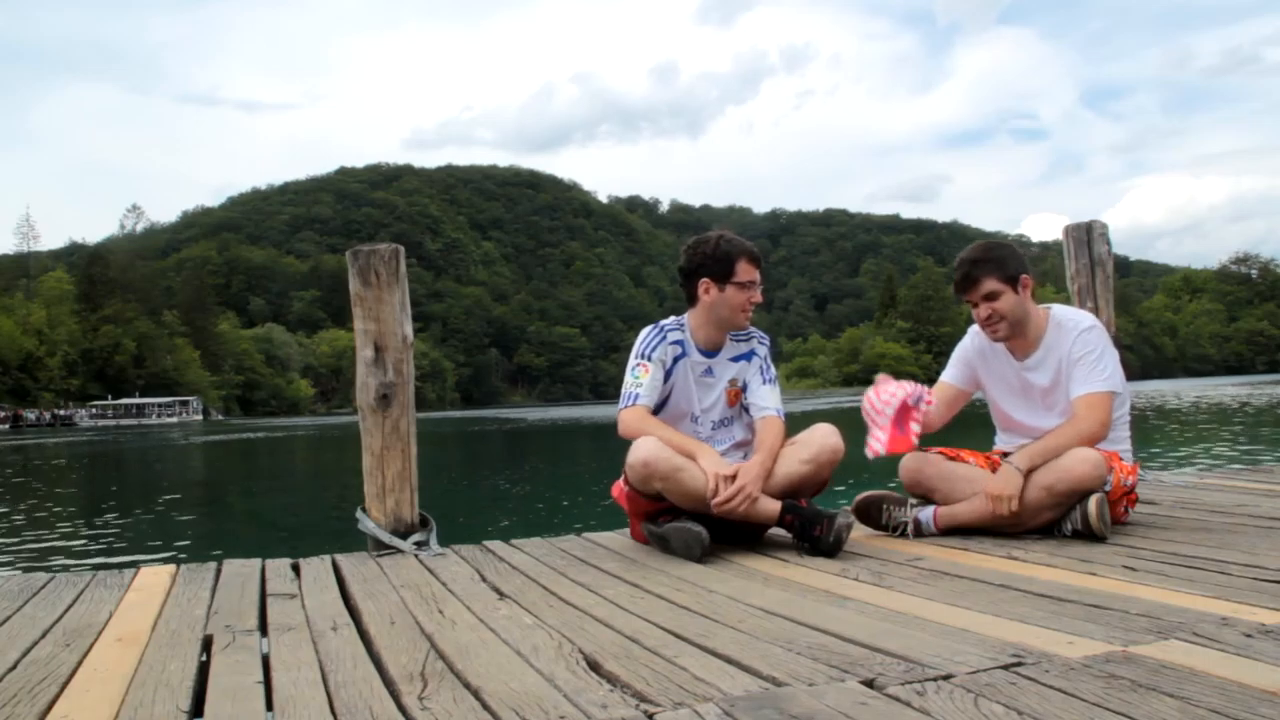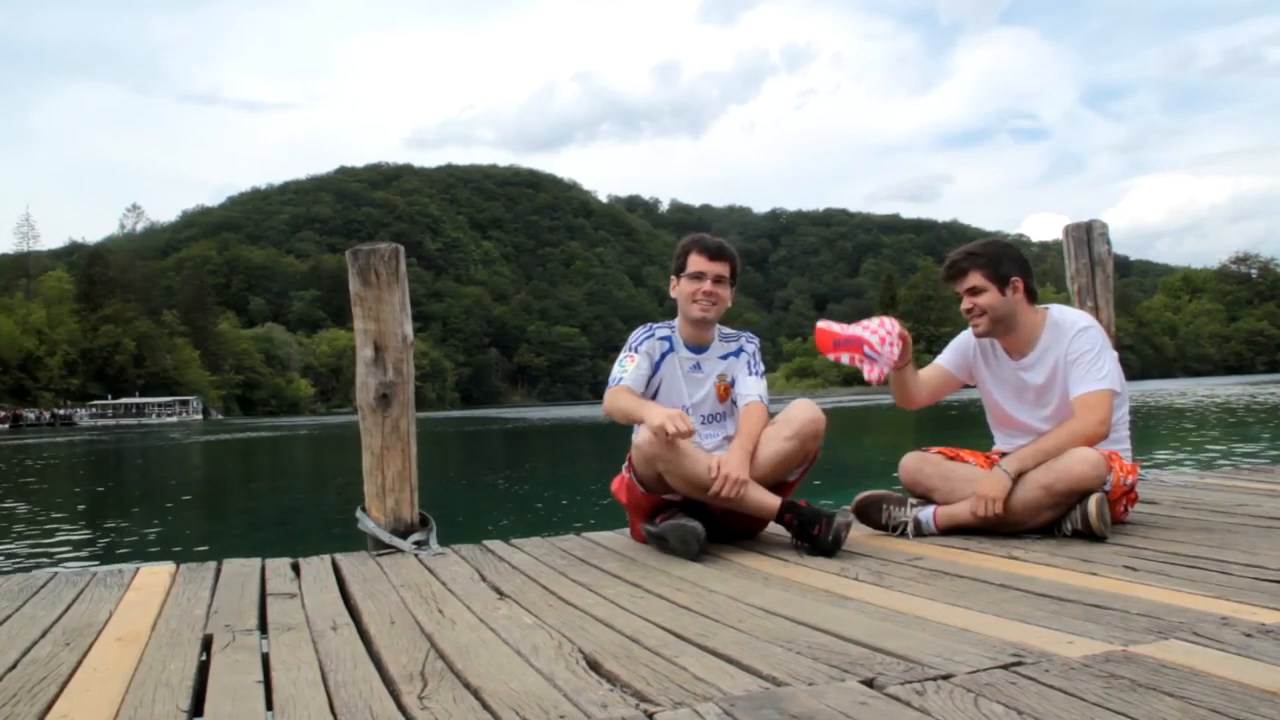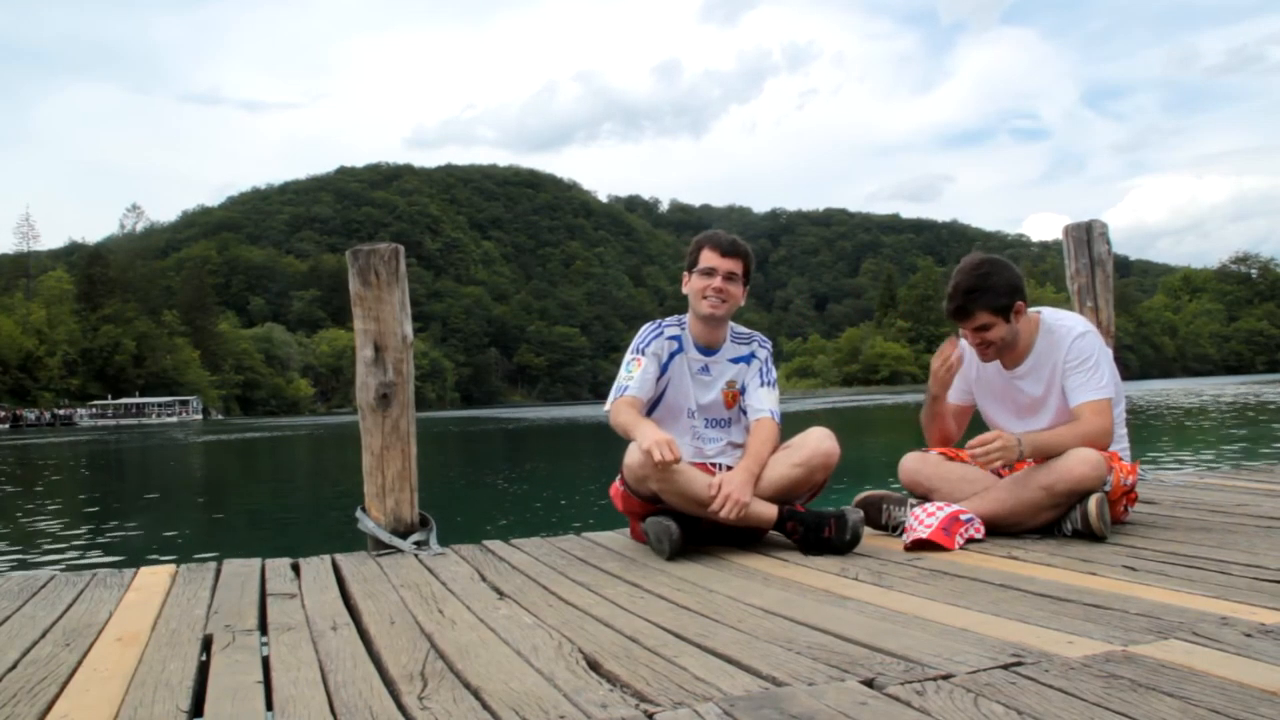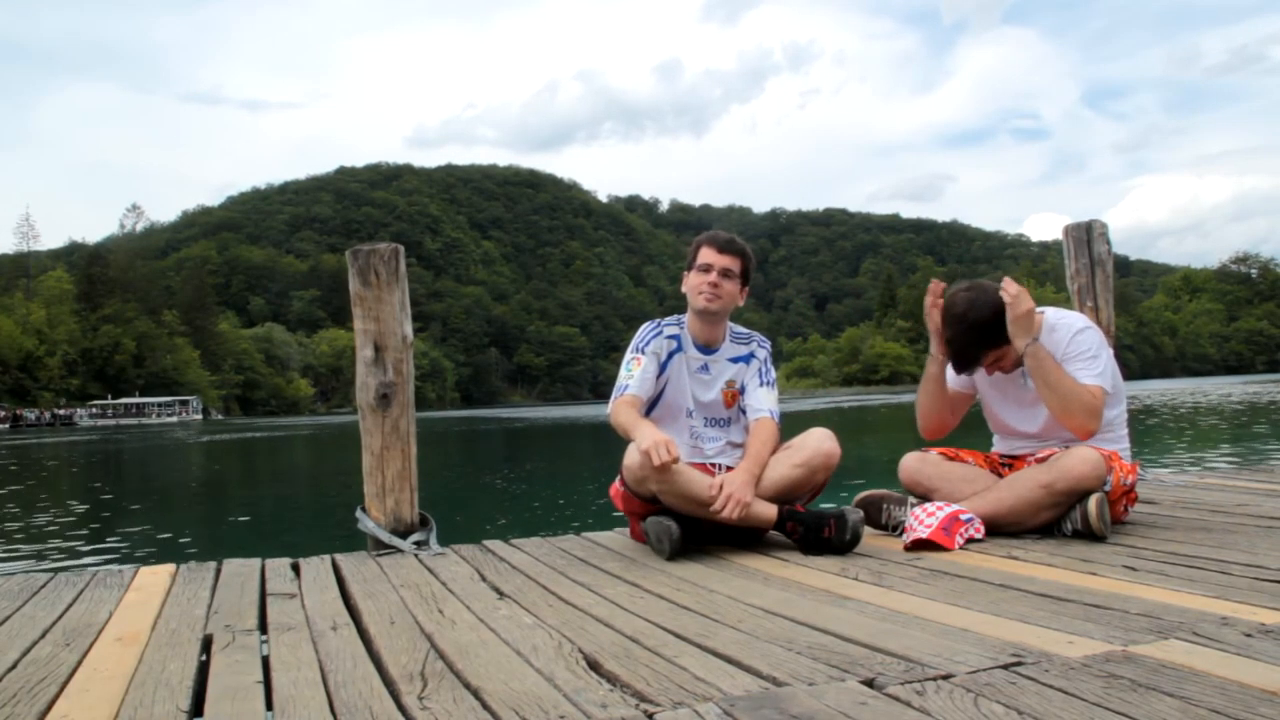
dt=1s
person 1, frame 1
left shoulder: (753, 346)
right shoulder: (659, 341)
left elbow: (770, 419)
right elbow: (630, 421)
left wrist: (756, 467)
right wrist: (701, 453)
left hip: (736, 479)
right hip: (673, 484)
left knee: (827, 440)
right knee: (647, 454)
left ankle: (690, 522)
right ankle: (795, 517)
person 1, frame 2
left shoulder: (743, 347)
right shoulder: (649, 340)
left elbow: (755, 407)
right elbow: (614, 401)
left wrist: (740, 453)
right wrist: (651, 410)
left hip: (729, 494)
right hip: (663, 491)
left knee: (807, 415)
right knee: (654, 436)
left ankle: (690, 518)
right ankle: (795, 516)
person 1, frame 3
left shoulder: (755, 349)
right shoulder: (657, 337)
left elbow: (765, 421)
right elbow: (621, 409)
left wrist: (744, 474)
right wrist: (646, 430)
left hip: (732, 481)
right hip: (667, 485)
left knee: (822, 444)
right knee: (642, 458)
left ankle: (687, 523)
right ankle: (794, 522)
person 1, frame 4
left shoulder: (754, 349)
right shoulder: (656, 336)
left elbow: (765, 420)
right elbow: (622, 407)
left wrist: (745, 475)
right wrist: (645, 431)
left hip: (732, 480)
right hip: (669, 483)
left knee: (822, 445)
right knee: (640, 460)
left ankle: (687, 523)
right ankle: (793, 521)
person 2, frame 1
left shoulder: (1080, 331)
right shoulder: (976, 344)
left elbow: (1093, 425)
right elbow: (932, 415)
left wrist: (1018, 465)
left hip: (1094, 466)
right hip: (1015, 467)
left knee: (1081, 466)
right knee: (915, 466)
left ankle: (926, 519)
right ankle: (1061, 512)
person 2, frame 2
left shoulder: (1078, 331)
right shoulder: (974, 342)
left elbow: (1093, 424)
right elbow: (913, 396)
left wrist: (1009, 468)
right wrist: (899, 361)
left hip: (1095, 468)
right hip: (1014, 470)
left knee: (1082, 465)
right knee: (914, 467)
left ankle: (928, 518)
right ankle: (1057, 511)
person 2, frame 3
left shoulder: (1074, 336)
right shoulder: (967, 352)
left elbow: (1098, 432)
right elbow: (940, 441)
left wrist: (1020, 445)
right wrist: (936, 392)
left hip: (1094, 469)
right hip: (1014, 472)
left knee: (1084, 465)
right knee: (914, 466)
right ankle: (1061, 512)
person 2, frame 4
left shoulder: (1074, 333)
right shoulder: (978, 352)
left elbow: (1085, 423)
right elbow: (932, 428)
left wrist: (1028, 344)
right wrist: (937, 349)
left hip: (1091, 466)
right hip: (1012, 470)
left knee: (1083, 466)
right knee: (914, 466)
right ankle: (1061, 514)
